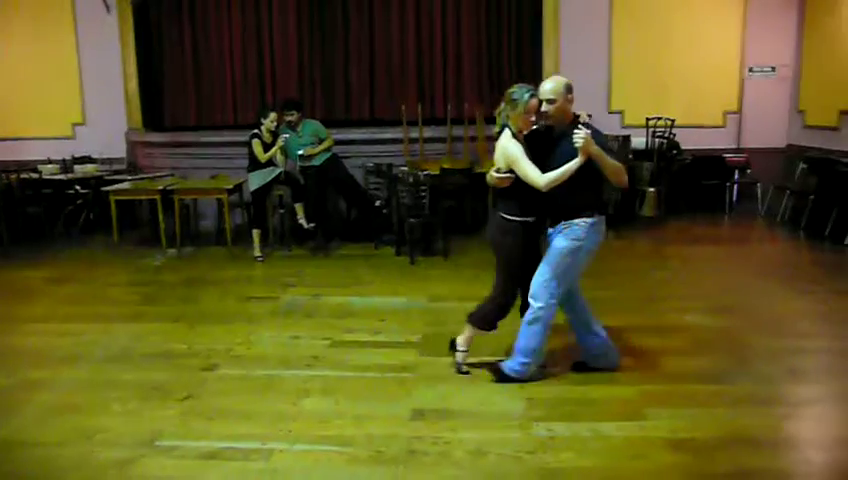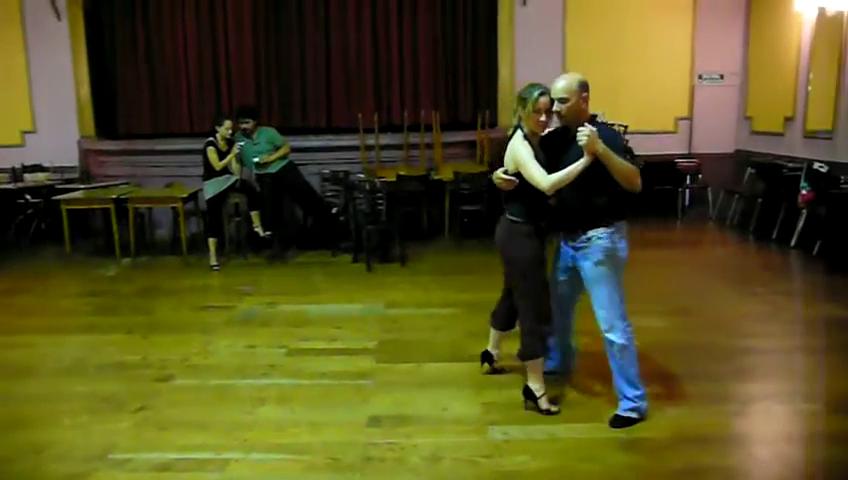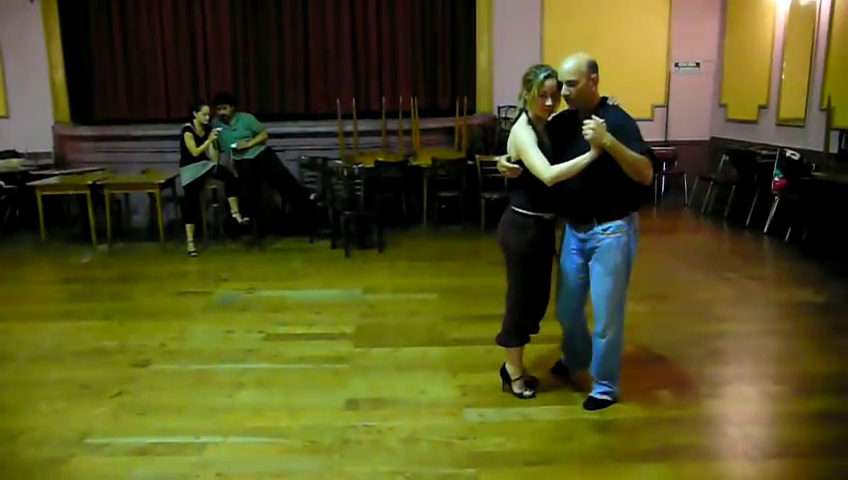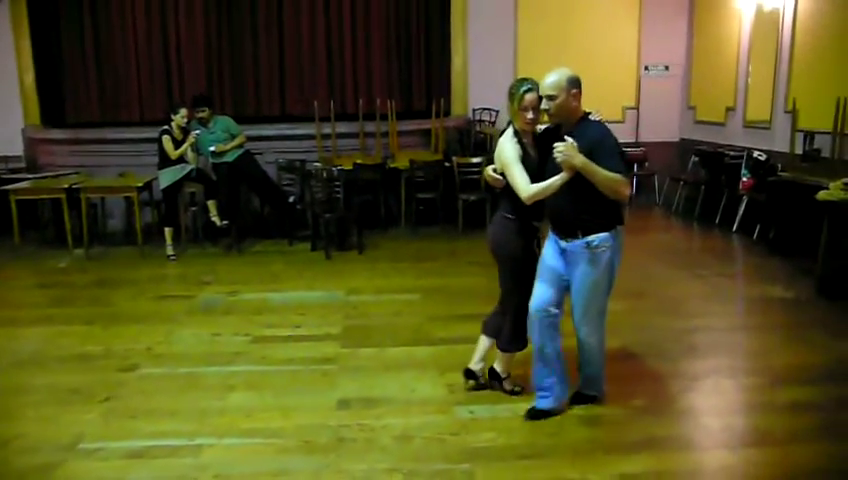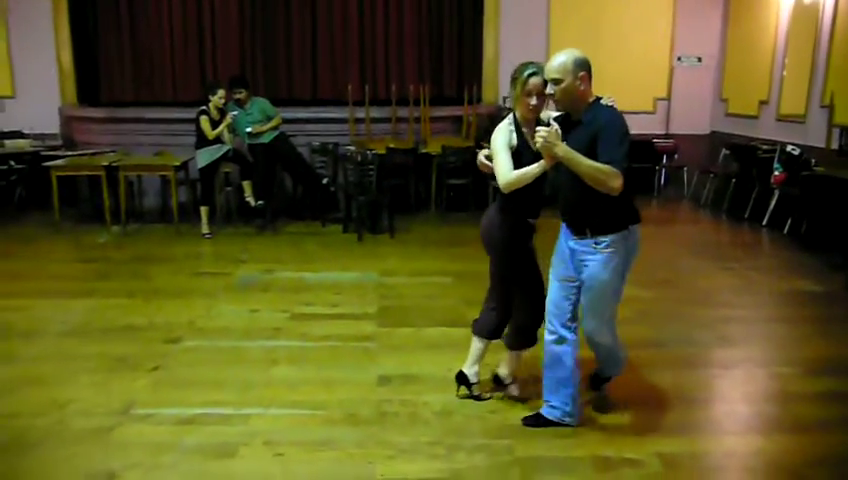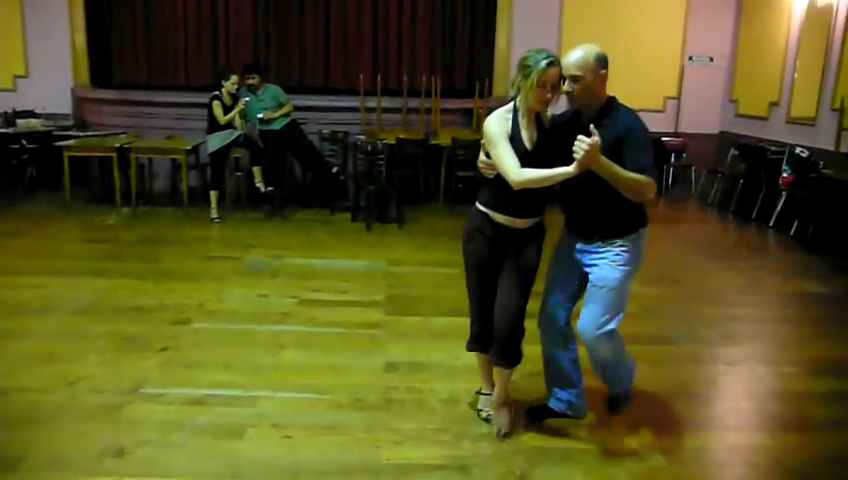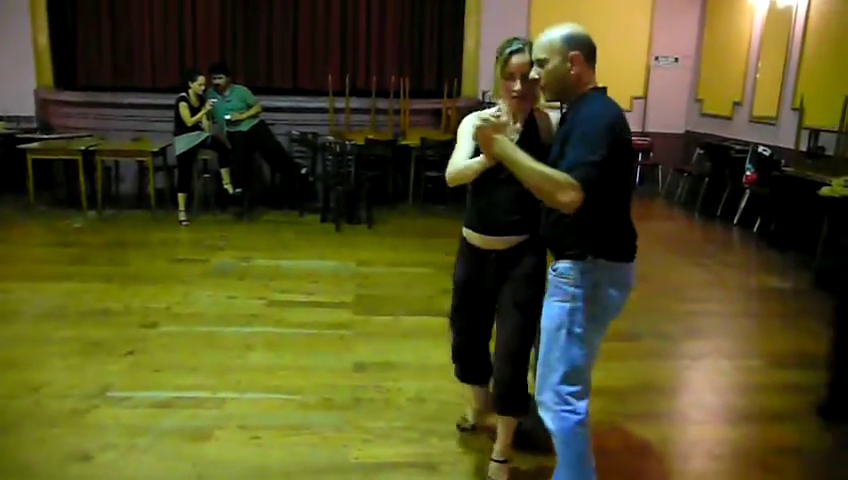
dt=0.7s
person 1, frame 1
left shoulder: (587, 135)
left elbow: (621, 180)
left wrist: (593, 151)
left hip: (580, 227)
right hip: (559, 227)
left knee: (542, 292)
right knee: (565, 294)
left ankle: (521, 365)
right ankle: (600, 354)
person 1, frame 2
left shoulder: (605, 134)
right shoulder: (555, 139)
left elbow: (634, 183)
left wrist: (599, 150)
right wrist: (503, 176)
left hip: (601, 239)
right hip: (569, 238)
left knee: (611, 321)
right knee: (558, 306)
left ankle: (634, 401)
right ankle: (557, 362)
person 1, frame 3
left shoulder: (617, 121)
right shoulder: (561, 123)
left elbow: (645, 175)
left wrist: (608, 142)
right wrist: (508, 163)
left hip: (611, 230)
right hip: (574, 229)
left knee: (607, 314)
right knee: (567, 308)
left ankle: (606, 386)
right ankle: (574, 362)
person 1, frame 4
left shoulder: (597, 136)
right shoulder: (547, 135)
left elbow: (622, 190)
left wrist: (579, 162)
left hip: (594, 241)
right hip: (557, 239)
left knee: (586, 322)
right knee: (541, 310)
left ankle: (591, 387)
right ankle: (551, 394)
person 1, frame 5
left shoulder: (608, 122)
right shoulder: (561, 123)
left elbow: (613, 183)
left wrist: (560, 150)
left hip: (609, 240)
right hip: (571, 236)
left knee: (595, 324)
right knee: (557, 321)
left ankle: (609, 367)
right ankle: (560, 408)
person 1, frame 6
left shoulder: (627, 125)
right shoulder: (563, 122)
left elbow: (646, 192)
left wrist: (598, 162)
right wrist: (494, 163)
left hip: (615, 242)
right hip: (574, 235)
left knee: (594, 330)
right knee: (552, 319)
left ankle: (621, 379)
right ankle: (567, 399)
person 1, frame 7
left shoulder: (598, 118)
right shoulder: (580, 114)
left elbow: (568, 196)
right elbow: (554, 178)
left wrist: (502, 147)
right wrist: (501, 150)
left hip: (591, 270)
right hip: (582, 264)
left knee: (561, 393)
right knee: (556, 376)
right ankle: (539, 430)
person 2, frame 1
left shoulder: (519, 139)
right shoulder: (510, 145)
right elbow: (543, 182)
right wrist: (581, 158)
left hip: (523, 226)
right hip: (509, 228)
right knee: (505, 294)
right ankle: (461, 343)
person 2, frame 2
left shoulder: (536, 141)
right shoulder: (520, 145)
right elbow: (547, 184)
right wrist: (587, 159)
left hip: (523, 230)
right hip: (520, 232)
left knee: (514, 295)
right knee: (535, 307)
left ankle: (491, 352)
right ankle: (535, 389)
person 2, frame 3
left shoulder: (548, 126)
right shoulder: (523, 132)
right elbow: (548, 175)
right wrist: (593, 152)
left hip: (541, 224)
right hip: (522, 225)
left knee: (537, 298)
right knee: (522, 299)
left ankle: (513, 366)
right ankle: (513, 374)
person 2, frame 4
left shoulder: (537, 137)
right shoulder: (509, 145)
right elbow: (528, 193)
right wrist: (566, 174)
left hip: (519, 229)
right hip: (512, 231)
left knee: (512, 302)
right knee: (519, 304)
left ankle: (477, 366)
right ankle: (501, 372)
person 2, frame 5
left shoulder: (545, 125)
right shoulder: (505, 132)
right elbow: (506, 181)
right wrist: (546, 163)
left hip: (513, 226)
right hip: (507, 226)
left knee: (501, 299)
right knee: (530, 300)
left ankle: (470, 370)
right ankle: (507, 371)
person 2, frame 6
left shoulder: (551, 121)
right shoulder: (497, 122)
right elbow: (516, 177)
right wrist: (574, 169)
left hip: (528, 234)
right hip: (486, 227)
left knee: (508, 318)
right knee: (482, 312)
left ankle: (500, 397)
right ankle: (487, 387)
person 2, frame 7
left shoulder: (550, 126)
right shoulder: (475, 122)
right elbow: (452, 175)
right wrist: (489, 154)
left hip: (523, 257)
right hip: (473, 251)
left knee: (511, 357)
right knee: (466, 341)
right ankle: (478, 403)
person 3, frame 1
left shoulder: (275, 134)
right shoulder: (255, 136)
left elbow: (278, 157)
right elbow: (262, 158)
left wrist: (282, 170)
right wrist: (277, 147)
left hip: (272, 170)
right hip: (257, 174)
left knee: (296, 182)
right knee: (259, 210)
left ankle: (301, 218)
right ankle: (256, 248)
person 3, frame 2
left shoulder: (230, 142)
right shoulder: (210, 144)
left elbow: (234, 166)
right elbow: (217, 166)
right wrist: (232, 154)
left hip: (227, 177)
right hip: (212, 182)
left knee: (252, 191)
right knee: (214, 218)
left ankle: (257, 226)
right ankle: (212, 256)
person 3, frame 3
left shoulder: (207, 128)
right shoulder: (187, 130)
left elbow: (212, 154)
right elbow: (195, 152)
right wrist: (209, 140)
left hip: (205, 163)
right hip: (190, 168)
left knee: (230, 177)
right knee: (192, 204)
left ankle: (235, 213)
right ankle: (190, 242)
person 3, frame 4
left shoulder: (185, 130)
right shoulder: (165, 132)
left elbow: (190, 157)
right elbow: (173, 155)
right wrist: (188, 143)
left hip: (183, 166)
right hip: (168, 171)
left knee: (209, 181)
right knee: (171, 207)
left ankle: (214, 216)
right ankle: (169, 245)
person 3, frame 5
left shoulder: (222, 111)
right shoulder: (203, 113)
right elbow: (210, 135)
left wrist: (229, 143)
right wrist: (225, 123)
left hip: (220, 146)
right hip: (205, 151)
left knee: (245, 162)
right knee: (207, 187)
left ankle: (249, 196)
right ankle: (204, 224)
person 3, frame 6
left shoulder: (234, 97)
right shoulder: (216, 98)
right elbow: (222, 120)
left wrist: (241, 133)
right wrist: (237, 109)
left hip: (231, 132)
right hip: (216, 136)
left knee: (256, 147)
right knee: (217, 171)
left ankle: (258, 181)
right ankle: (213, 208)
person 3, frame 7
left shoulder: (201, 98)
right shoulder: (182, 100)
right elbow: (189, 122)
left wrist: (209, 134)
right wrist: (204, 110)
left hip: (199, 134)
right hip: (184, 138)
left knee: (223, 148)
right knee: (185, 173)
left ankle: (226, 183)
right ankle: (181, 211)
person 4, frame 1
left shoulder: (312, 125)
right shoulder: (282, 131)
left elbow: (330, 140)
left wrist: (315, 150)
left hip: (327, 160)
right hip: (308, 169)
left knee: (350, 187)
right knee: (315, 204)
left ankle: (374, 214)
right ankle: (327, 234)
person 4, frame 2
left shoulder: (269, 132)
right shoulder: (238, 138)
left elbow: (286, 148)
left wrist: (271, 157)
left hip: (284, 168)
right hip: (265, 177)
left knee: (307, 195)
right knee: (272, 211)
left ankle: (331, 223)
right ankle: (283, 242)
person 4, frame 3
left shoulder: (246, 118)
right shoulder: (215, 124)
left elbow: (264, 134)
left wrist: (249, 144)
left hip: (261, 153)
right hip: (242, 162)
left knee: (285, 180)
right knee: (250, 196)
left ankle: (308, 207)
right ankle: (259, 228)
person 4, frame 4
left shoulder: (224, 121)
right shoulder: (193, 127)
left elbow: (242, 137)
left wrist: (227, 147)
left hip: (239, 156)
right hip: (220, 164)
left knee: (262, 181)
right knee: (228, 198)
left ankle: (286, 207)
right ankle: (235, 231)
person 4, frame 5
left shoulder: (261, 103)
right shoulder: (231, 108)
left elbow: (278, 119)
left wrist: (263, 128)
left hip: (274, 137)
right hip: (256, 145)
left knee: (296, 162)
right knee: (264, 177)
left ankle: (320, 189)
right ankle: (268, 212)
person 4, frame 6
left shoulder: (273, 90)
right shoulder: (243, 94)
left elbow: (290, 106)
left wrist: (275, 114)
left hip: (285, 124)
right hip: (267, 131)
left knee: (305, 148)
right knee: (274, 160)
left ankle: (328, 176)
right ankle: (276, 195)
person 4, frame 7
left shoulder: (241, 91)
right shoulder: (210, 95)
left elbow: (258, 107)
left wrist: (243, 116)
left hip: (253, 125)
right hip: (235, 132)
left knee: (274, 149)
right knee: (242, 161)
left ankle: (297, 177)
right ankle: (246, 196)
